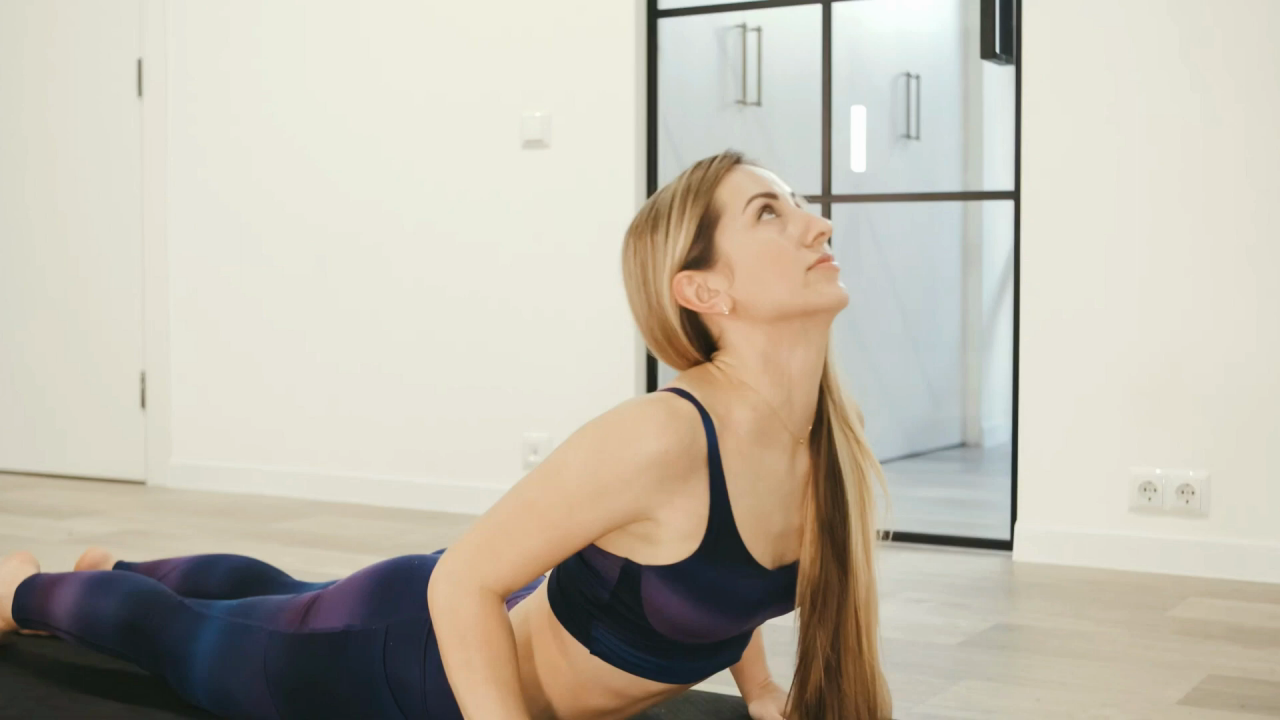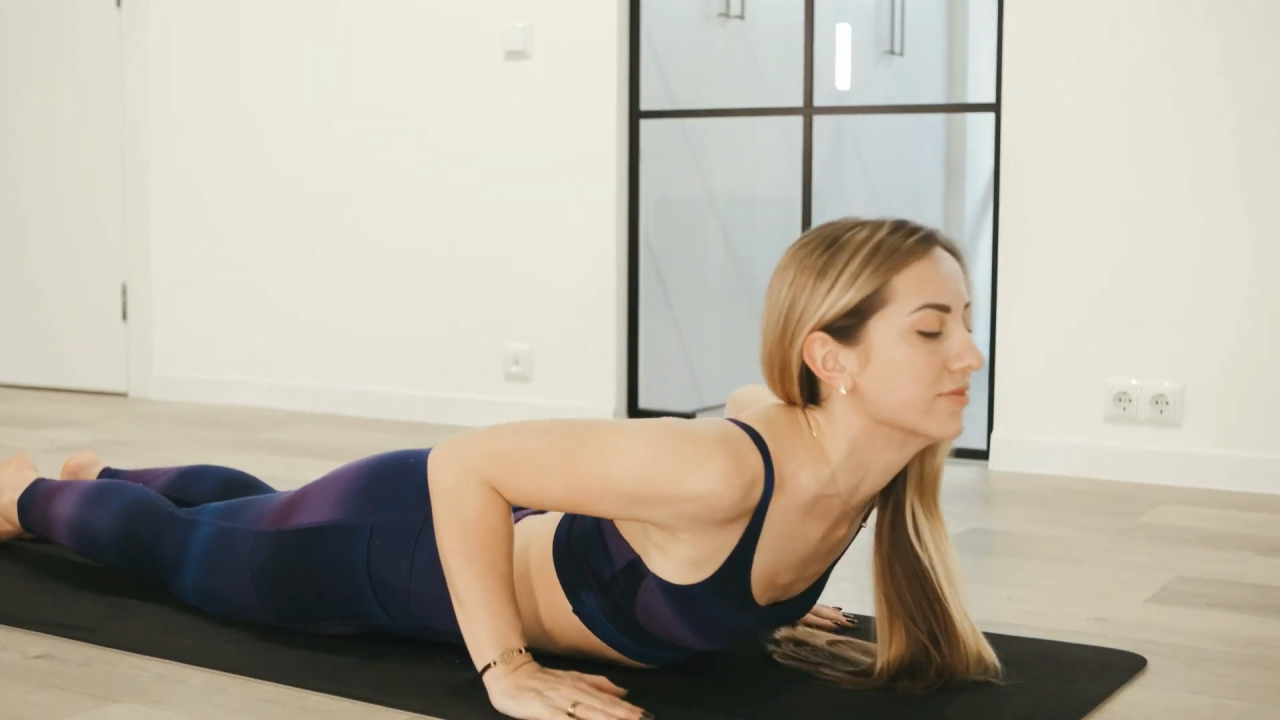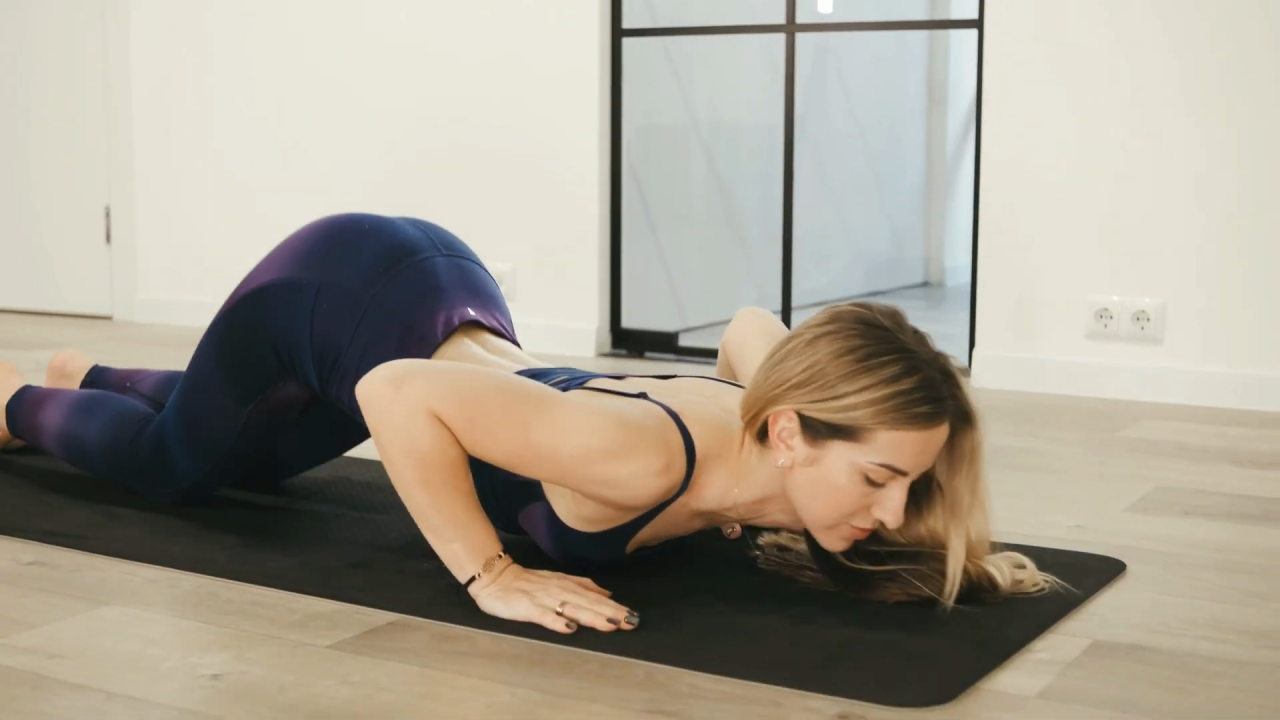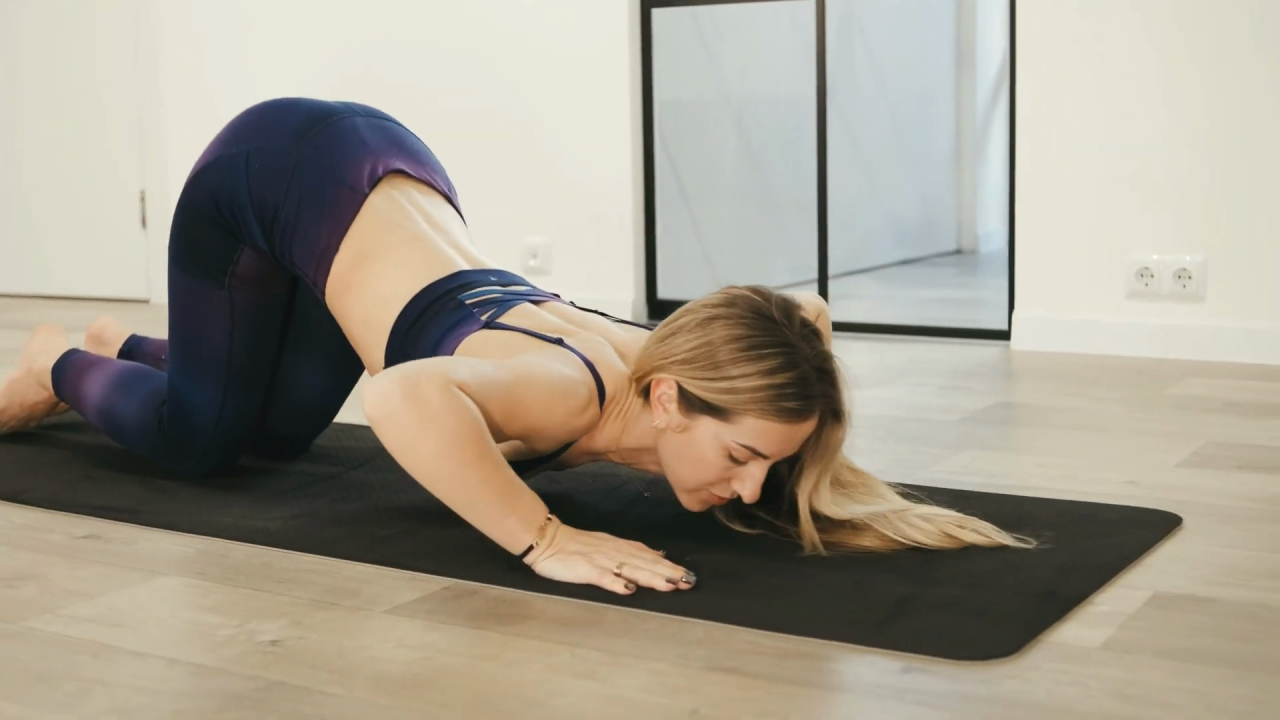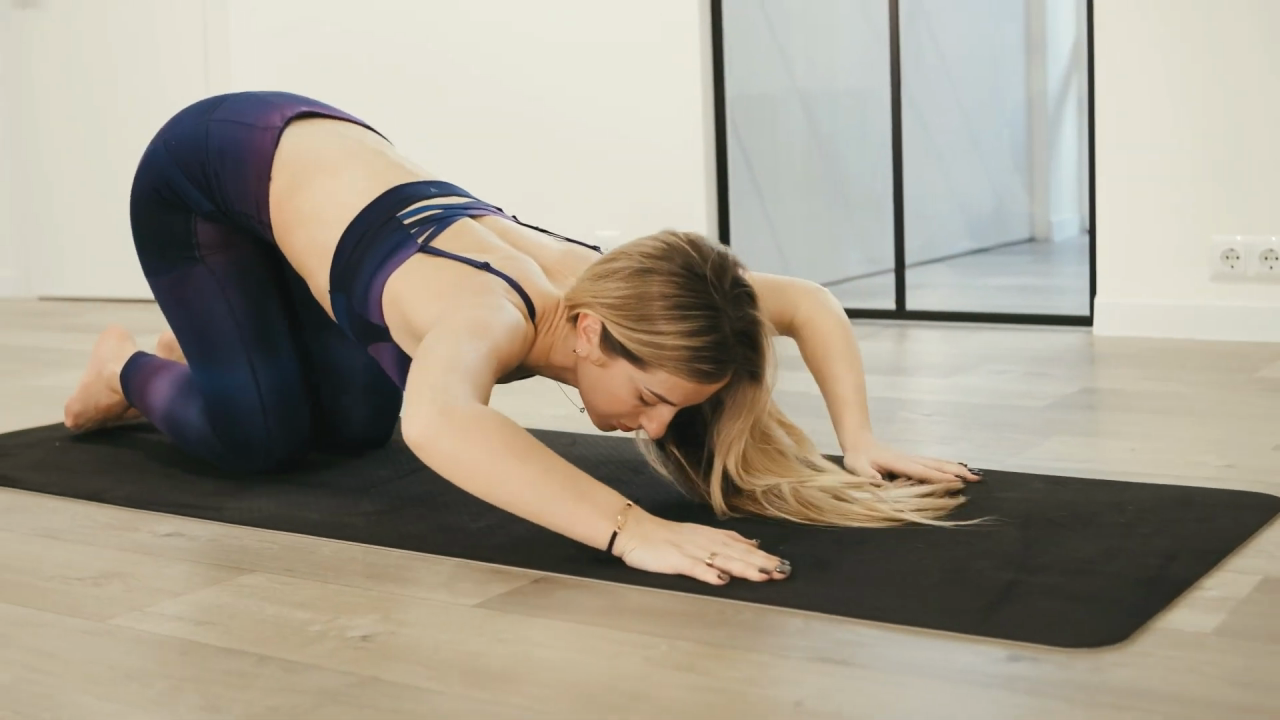
dt=0.7s
person 1, frame 1
left shoulder: (825, 434)
right shoulder: (658, 439)
right elbow: (463, 588)
left hip: (512, 618)
left knee: (285, 595)
right knee: (183, 639)
left ankle: (114, 571)
person 1, frame 2
left shoulder: (871, 452)
right shoulder: (718, 473)
right elbow: (464, 464)
left wrist: (767, 602)
left hip: (522, 548)
right hip: (400, 543)
left knee: (262, 510)
right knee: (181, 552)
left ankle: (109, 472)
person 1, frame 3
left shoulder: (768, 411)
right shoulder: (648, 459)
left elbow: (750, 326)
right elbow: (394, 392)
left wrist: (763, 508)
right wrist: (492, 577)
left hip: (429, 286)
right hip: (330, 297)
left knee: (250, 462)
right knee: (169, 466)
left ankle: (91, 378)
person 1, frame 4
left shoulder: (677, 375)
right shoulder: (567, 394)
left elbow: (801, 310)
right elbow: (404, 397)
left wrist: (814, 477)
right wrist: (544, 540)
left hip: (375, 169)
right hip: (272, 170)
left knee: (279, 432)
right knee: (199, 438)
left ankle: (124, 346)
person 1, frame 5
left shoulder: (614, 293)
right shoulder: (493, 317)
left elbow: (809, 304)
right elbow: (438, 423)
left wrist: (858, 443)
right wrist: (628, 530)
left hip: (317, 152)
right hip: (204, 170)
left knee: (355, 425)
right knee: (260, 434)
left ankle: (196, 356)
right ankle: (130, 371)
